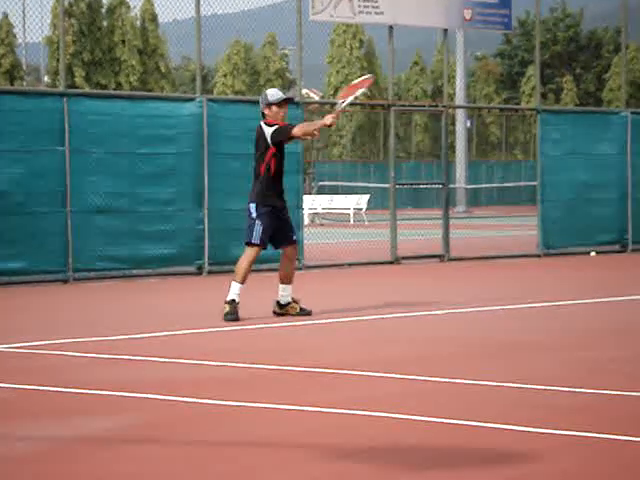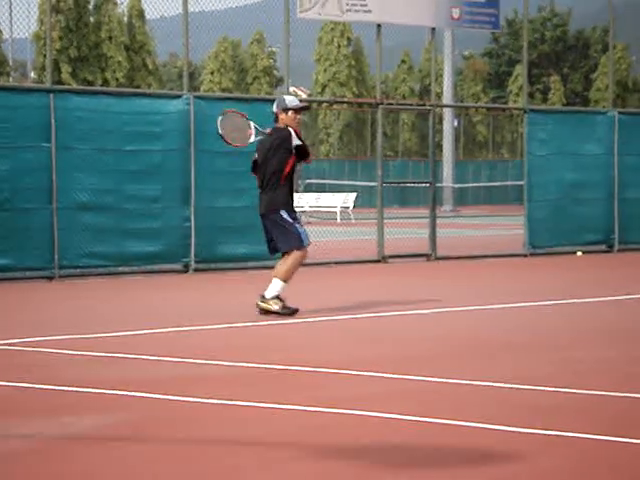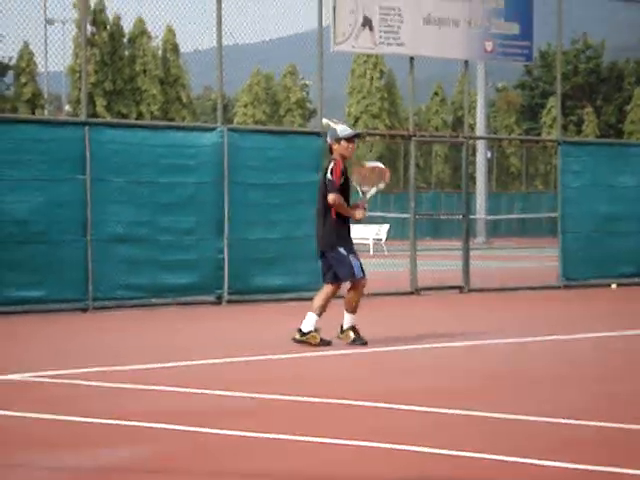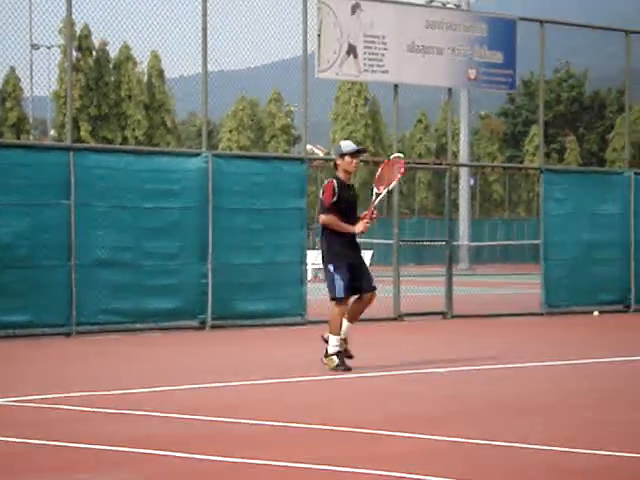
dt=0.4s
person 1, frame 1
left shoulder: (273, 131)
right shoulder: (264, 126)
right elbow: (297, 131)
left wrist: (307, 132)
right wrist: (322, 122)
left hip: (276, 202)
right hip: (261, 203)
left knee: (290, 250)
right knee: (253, 249)
left ankle: (285, 302)
right ankle: (232, 301)
person 1, frame 2
left shoulder: (262, 142)
right shoulder: (289, 134)
left elbow: (256, 173)
right elbow: (305, 157)
left hip: (266, 205)
right hip: (279, 205)
left knee: (291, 253)
right knee: (300, 250)
left ankle: (272, 299)
right ankle: (269, 295)
person 1, frame 3
left shoulder: (330, 168)
right shoulder: (336, 166)
right elbow: (333, 198)
left wrist: (352, 208)
right wrist: (353, 213)
left hip: (327, 237)
right hip: (336, 237)
left knee: (332, 284)
right knee: (358, 281)
left ankle: (306, 330)
right ankle: (348, 328)
person 1, frame 4
left shoulder: (351, 187)
right shoulder: (332, 185)
right elbow: (324, 218)
left wrist: (362, 219)
right wrist: (353, 228)
left hip: (351, 251)
right hip: (335, 253)
left knee: (368, 294)
right knee: (341, 301)
left ankle: (338, 336)
right ankle: (332, 352)
